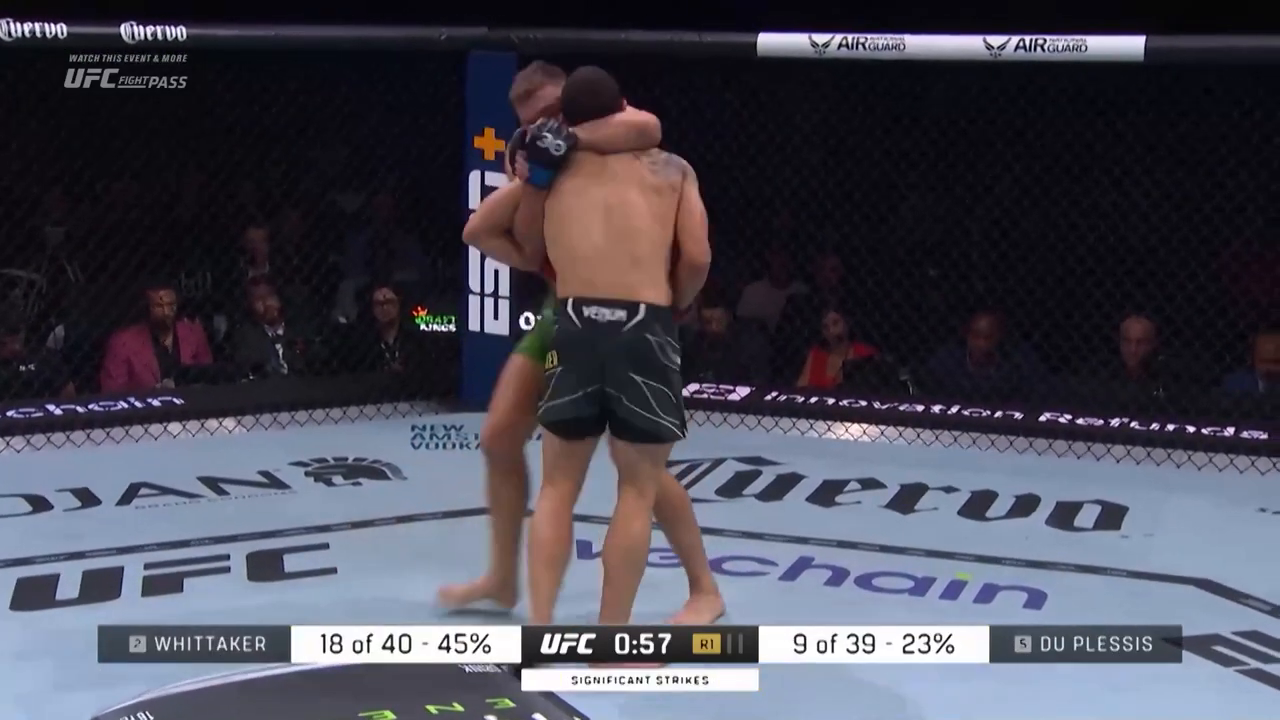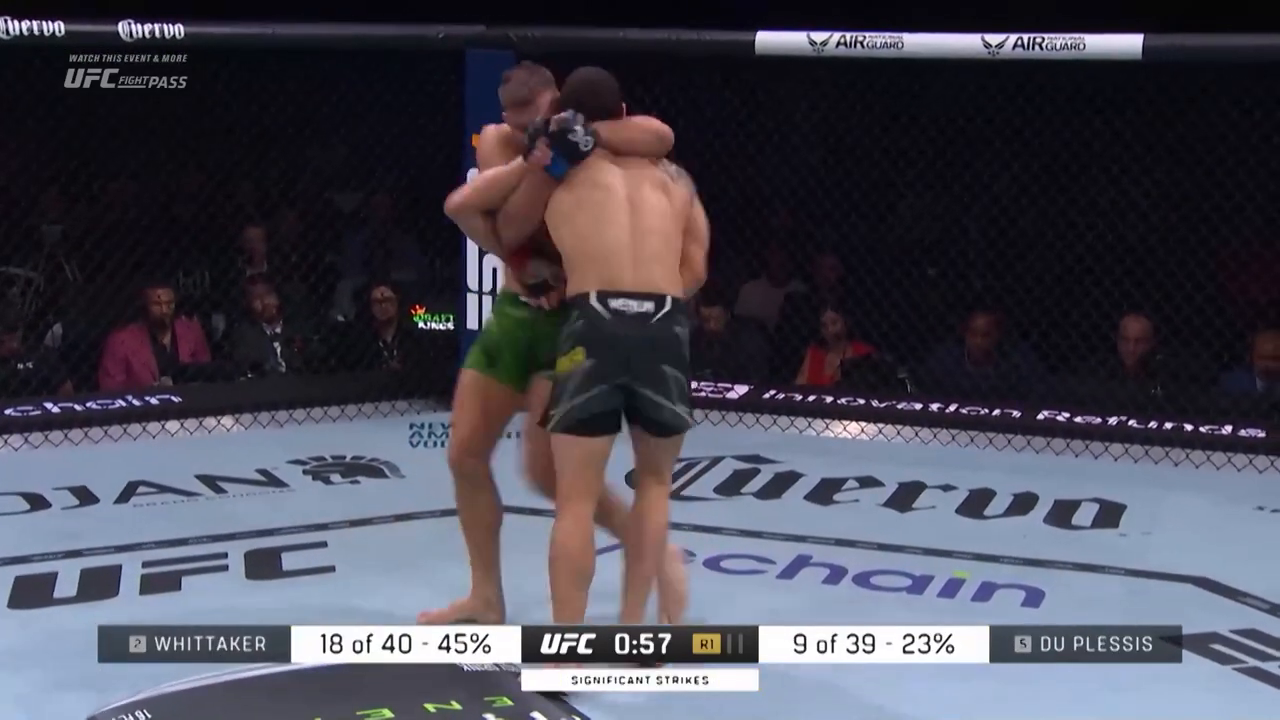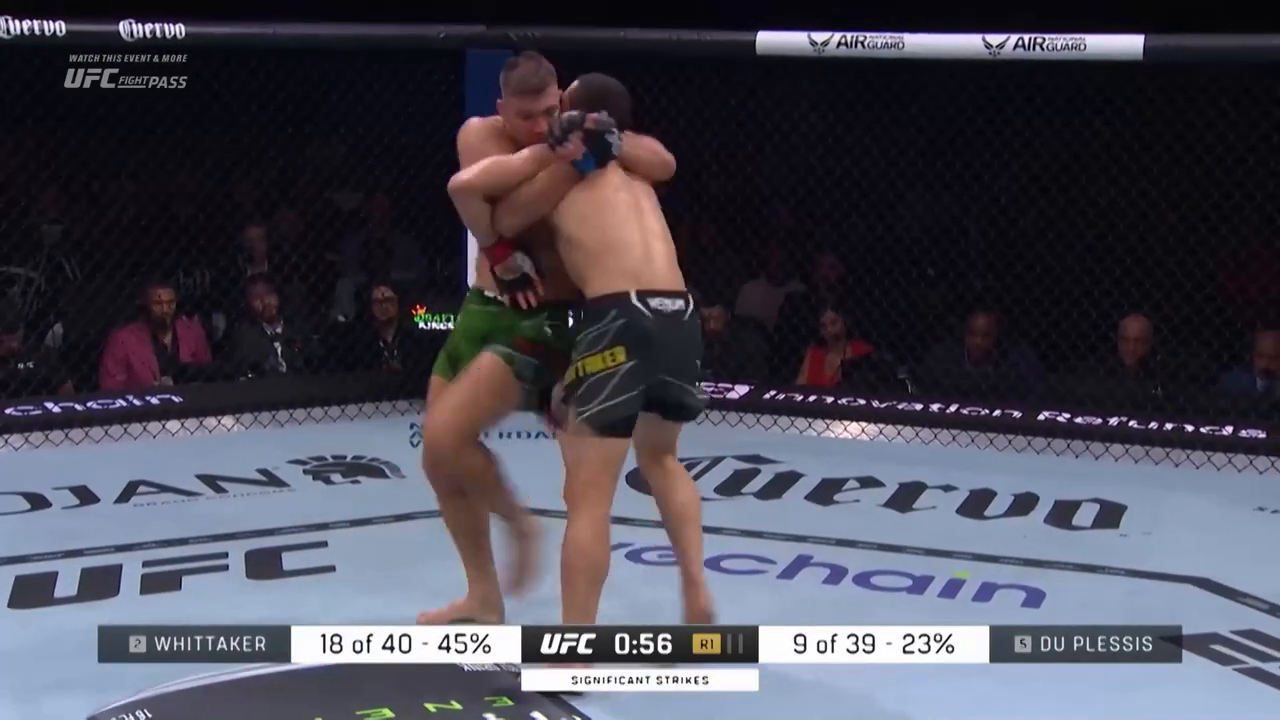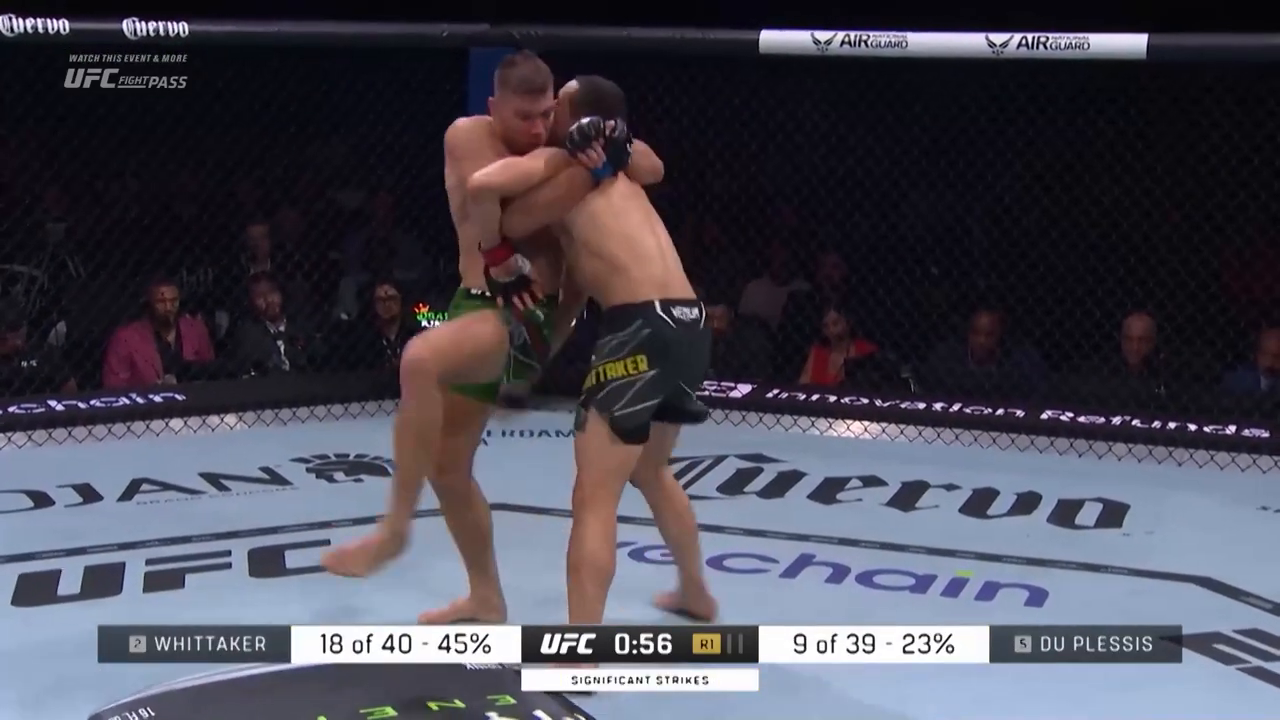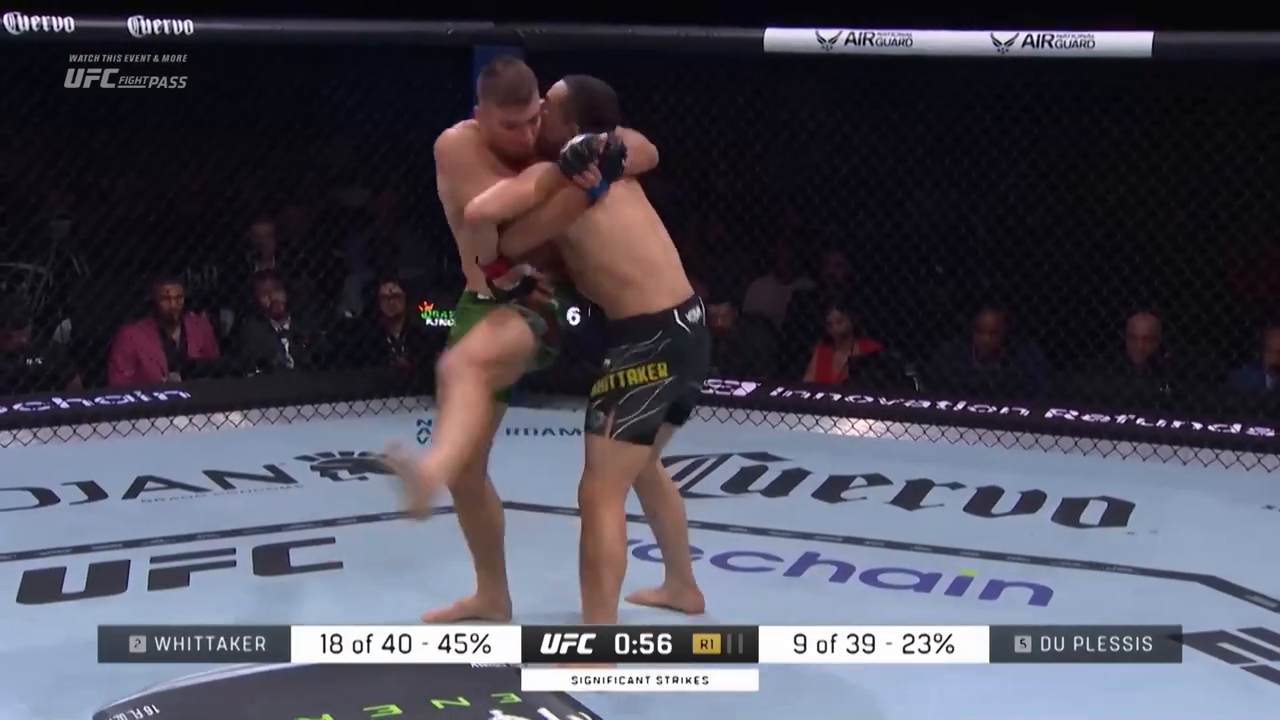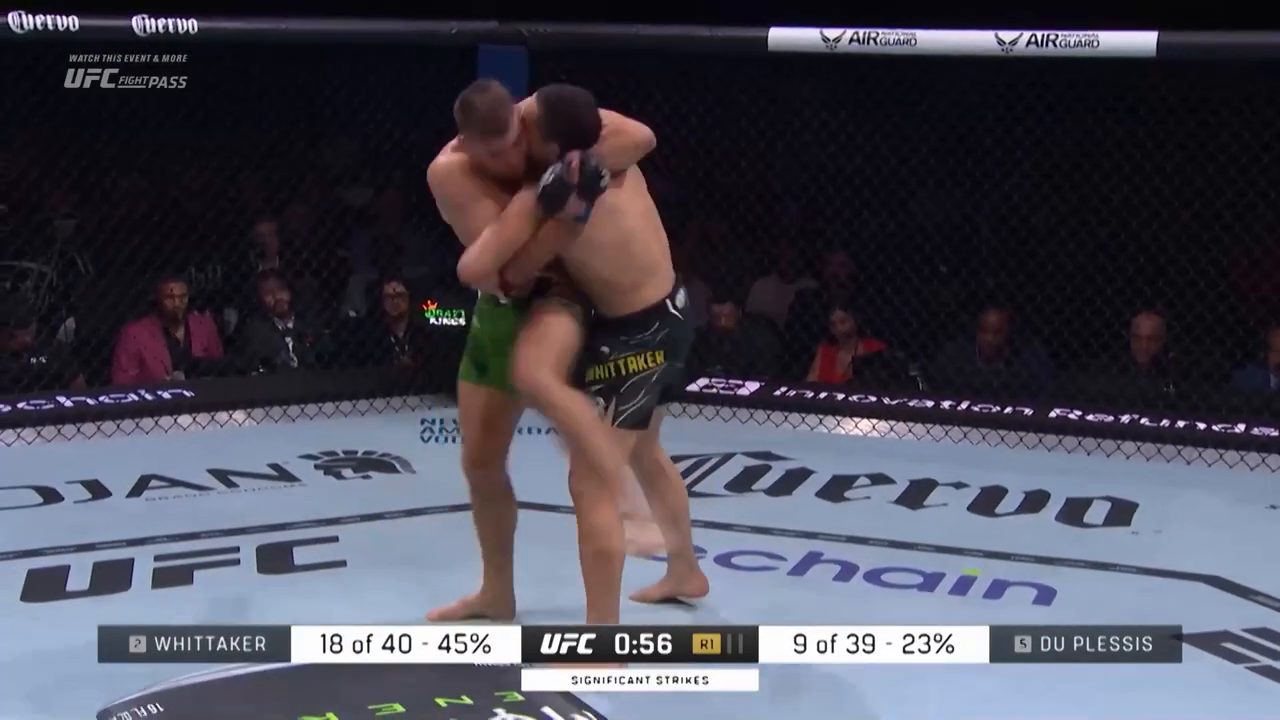
dt=0.1s
person 1, frame 1
left shoulder: (614, 135)
left elbow: (647, 127)
right elbow: (479, 231)
left wrist: (570, 138)
right knee: (498, 437)
left ankle: (704, 588)
right ankle: (500, 579)
person 1, frame 2
left shoulder: (598, 138)
right shoulder: (495, 144)
left elbow: (660, 138)
right elbow: (463, 205)
right hip: (516, 311)
left knee: (544, 468)
right knee: (463, 454)
right ankle: (485, 598)
person 1, frame 3
right shoulder: (478, 134)
left elbow: (659, 162)
right elbow: (465, 190)
left hip: (537, 321)
right hip: (486, 309)
left knee: (445, 436)
right knee: (438, 463)
left ankle: (520, 521)
right ankle: (484, 596)
person 1, frame 4
right shoulder: (467, 136)
left elbow: (652, 169)
right elbow: (481, 200)
left hip: (524, 315)
right hip: (478, 303)
left knee: (420, 360)
right knee: (446, 469)
left ankle: (394, 530)
right ankle: (485, 597)
person 1, frame 5
right shoulder: (457, 143)
left elbow: (646, 154)
right elbow: (481, 211)
right wrist: (558, 170)
left hip: (534, 305)
right hip: (482, 305)
left knee: (463, 363)
right knee: (466, 471)
left ankle: (431, 476)
right ankle: (492, 597)
person 1, frame 6
left shoulder: (536, 117)
right shoulder: (448, 171)
left elbow: (640, 138)
right hip: (498, 309)
right knee: (480, 460)
right ankle: (496, 593)
person 2, frame 1
left shoulder: (553, 171)
right shoulder: (673, 170)
left elbow: (529, 246)
right elbow: (697, 263)
left hip: (576, 333)
right hip: (647, 335)
left knee: (557, 488)
right knee: (642, 488)
left ankle: (539, 634)
person 2, frame 2
left shoulder: (556, 171)
right shoulder: (672, 178)
left elbow: (508, 234)
right elbow: (693, 272)
left hip: (591, 327)
right hip: (664, 329)
left knee: (576, 500)
right knee: (655, 480)
right ankle: (633, 622)
person 2, frame 3
left shoulder: (560, 166)
right shoulder: (637, 181)
left hip: (621, 327)
right hip: (681, 321)
left knee: (586, 498)
right knee: (663, 461)
right ankle: (696, 591)
person 2, frame 4
left shoulder: (569, 175)
right shoulder: (622, 180)
left hip: (637, 335)
right hip: (689, 328)
left knee: (594, 502)
right knee: (649, 469)
right ankle: (694, 589)
person 2, frame 5
left shoulder: (559, 178)
right shoulder: (617, 169)
left elbow: (506, 245)
left hip: (643, 342)
right hip: (685, 330)
left knee: (602, 498)
right knee: (644, 469)
right ankle: (680, 585)
person 2, frame 6
left shoulder: (539, 199)
right shoulder: (618, 165)
left elbow: (475, 272)
left hip: (631, 336)
right hip: (666, 315)
left knee: (592, 487)
right knee: (644, 452)
right ankle: (684, 572)
